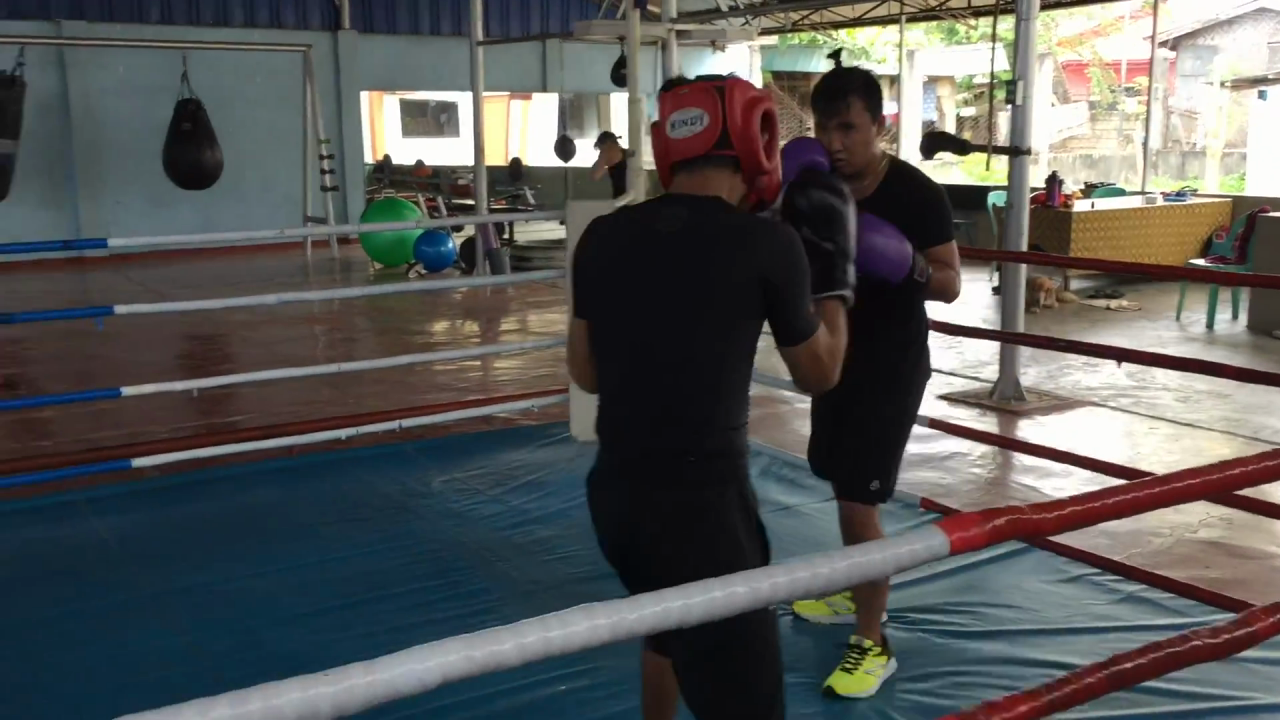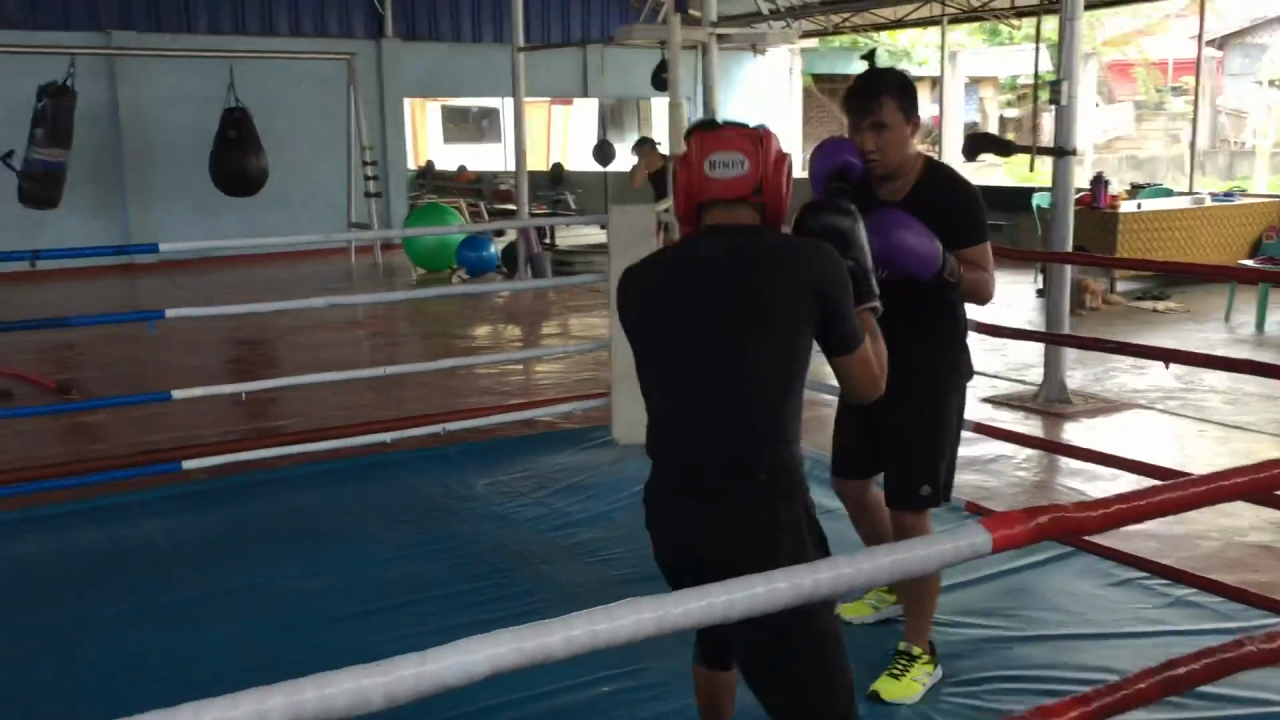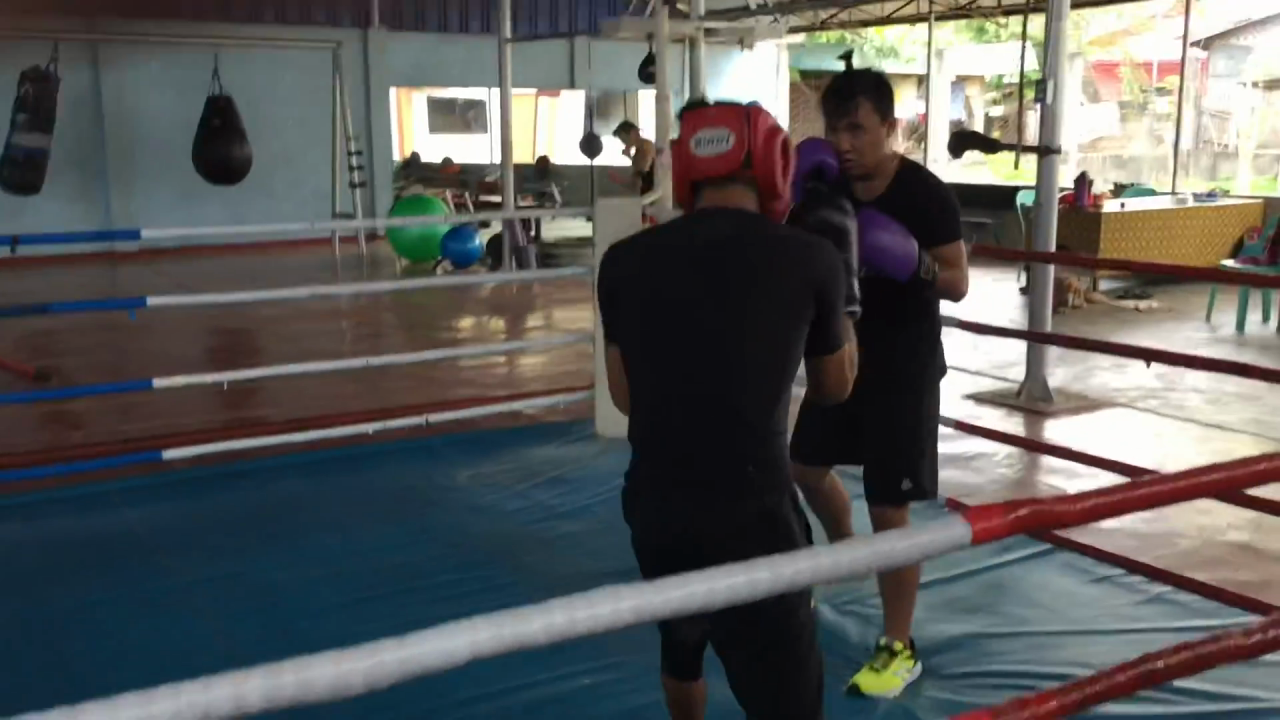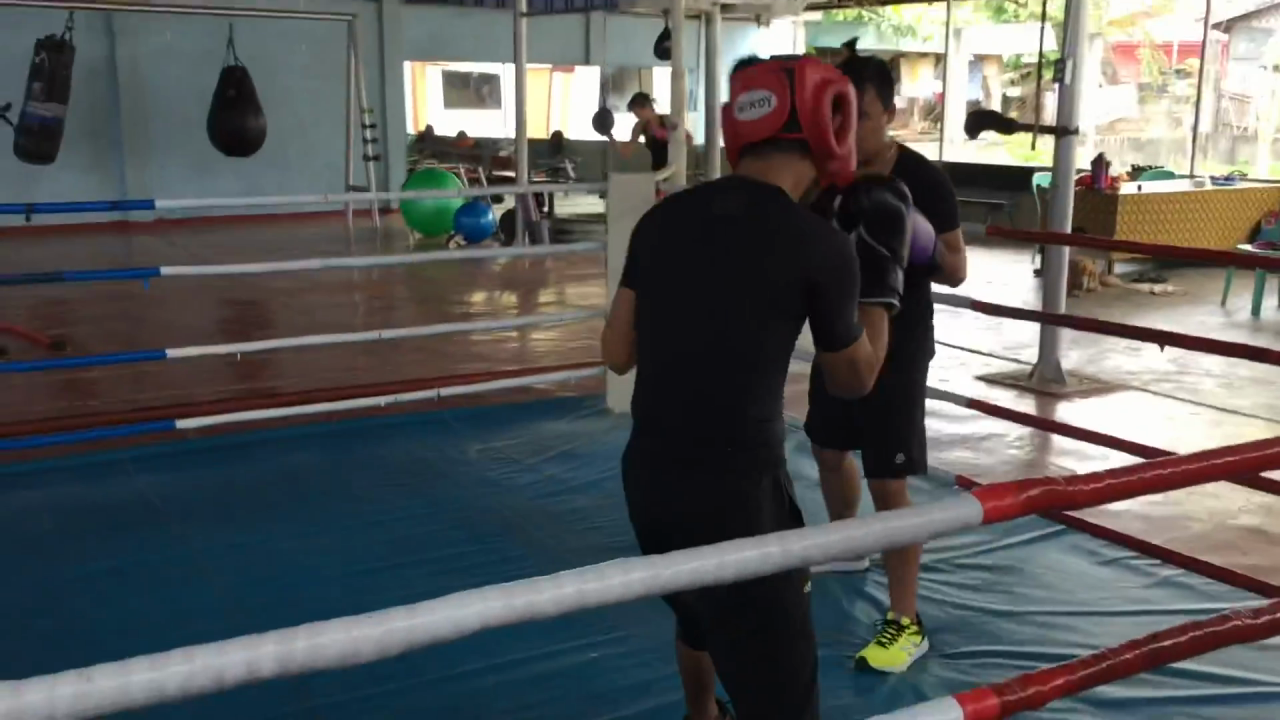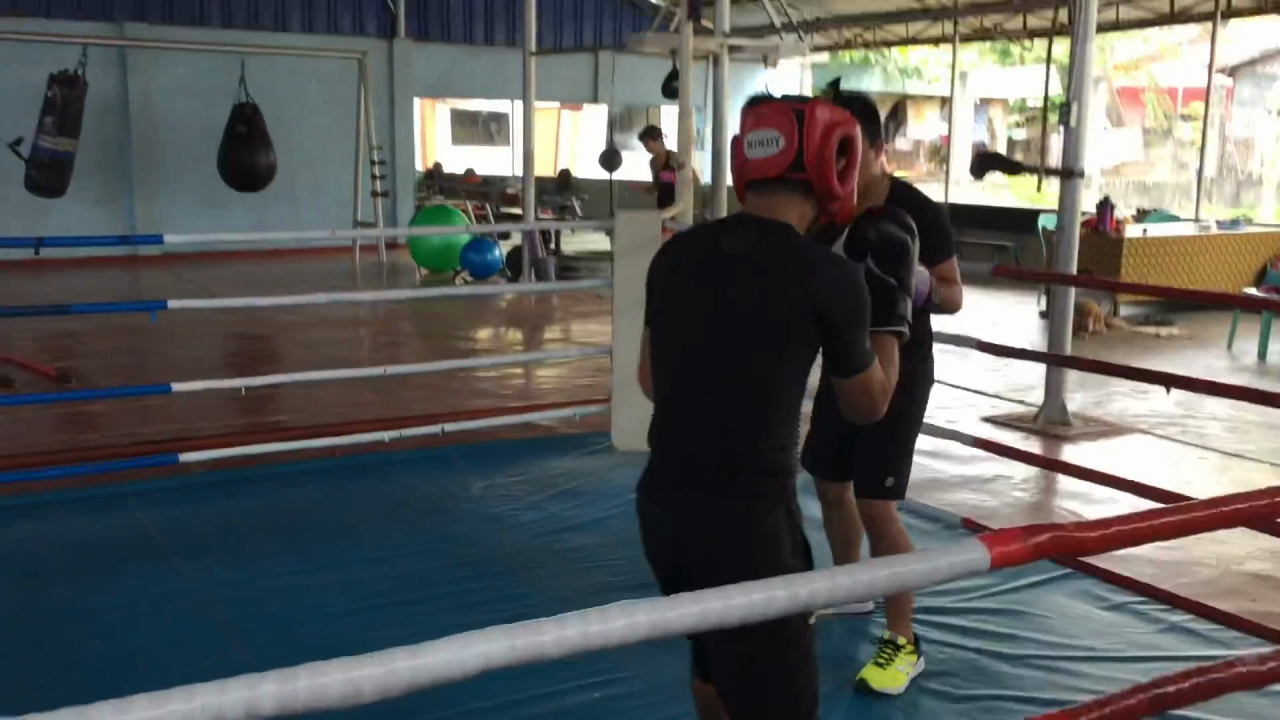
dt=0.2s
person 1, frame 1
left shoulder: (916, 194)
left elbow: (950, 282)
left wrist: (908, 266)
left hip: (891, 366)
left knee: (860, 505)
right knee: (843, 490)
left ankle: (872, 644)
right ankle: (858, 593)
person 1, frame 2
left shoulder: (951, 195)
right shoulder: (853, 187)
left elbow: (983, 286)
left wrist: (938, 264)
left hip: (930, 371)
left knee: (909, 512)
right knee: (849, 482)
left ankle: (920, 652)
right ankle: (894, 588)
person 1, frame 3
left shoulder: (925, 194)
right shoulder: (831, 186)
left elbow: (958, 283)
left wrist: (915, 263)
left hip: (904, 367)
left knee: (888, 510)
right knee: (807, 468)
left ankle: (899, 648)
person 1, frame 4
left shoulder: (923, 181)
left elbow: (956, 270)
left wrist: (928, 249)
left hip: (897, 344)
left knee: (888, 483)
right knee: (830, 453)
left ankle: (905, 622)
person 1, frame 5
left shoulder: (917, 213)
left elbow: (953, 296)
left wrist: (919, 288)
left hip: (899, 371)
left knee: (876, 503)
right knee: (831, 485)
left ankle: (903, 644)
person 2, frame 1
left shoulder: (602, 238)
right shoulder: (769, 245)
right elbow: (820, 373)
right wrist: (835, 258)
left hip: (615, 491)
right hip: (703, 500)
left knee: (672, 620)
person 2, frame 2
left shoulder: (639, 282)
right shoulder: (812, 264)
right elbow: (868, 384)
right wrist: (858, 274)
left hip: (673, 511)
right hip: (765, 514)
left knee: (723, 625)
person 2, frame 3
left shoulder: (624, 260)
right shoulder: (808, 256)
left elbow: (626, 397)
right elbow: (834, 386)
left hip: (653, 503)
right hip: (749, 512)
left knee: (684, 632)
person 2, frame 4
left shoulder: (662, 219)
right shoulder: (819, 246)
left elbow: (617, 354)
right elbow: (853, 379)
right wrist: (885, 266)
left hip: (648, 474)
right hip: (736, 489)
left knee: (699, 606)
person 2, frame 5
left shoulder: (675, 254)
right shoulder: (828, 277)
right elbow: (866, 405)
right wrist: (893, 296)
left hip: (662, 504)
right hip: (749, 519)
left knee: (715, 643)
